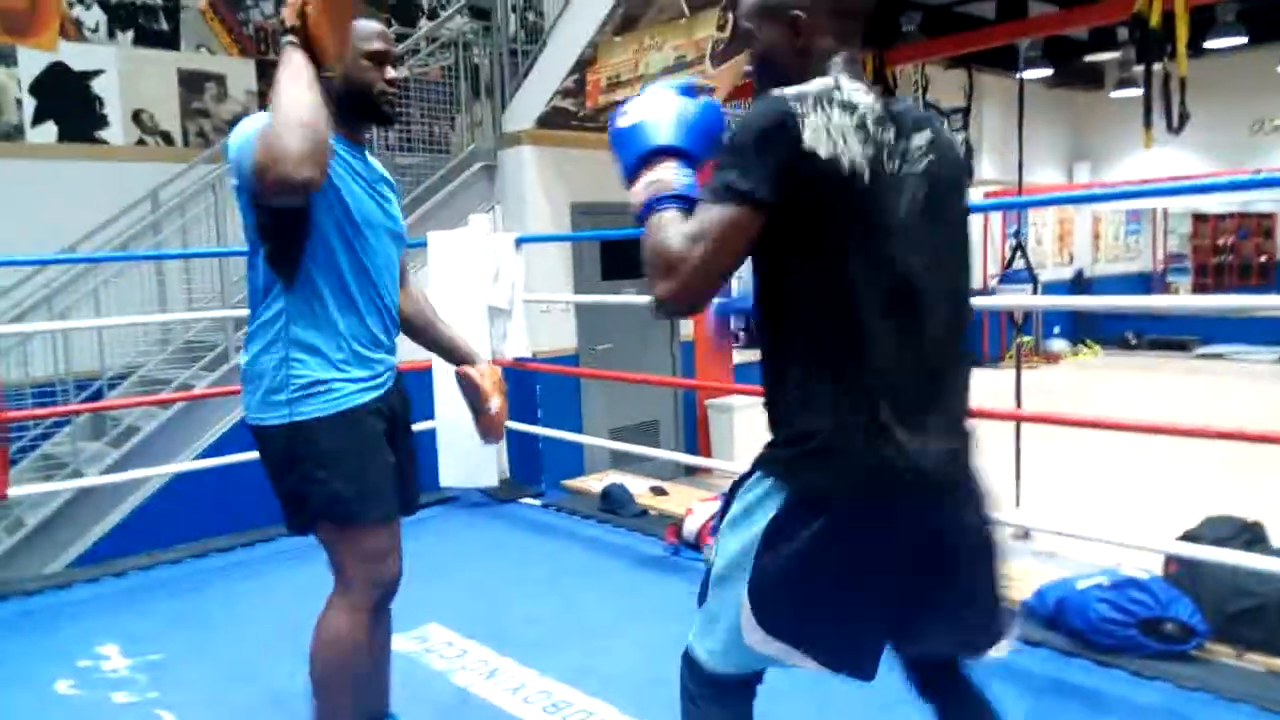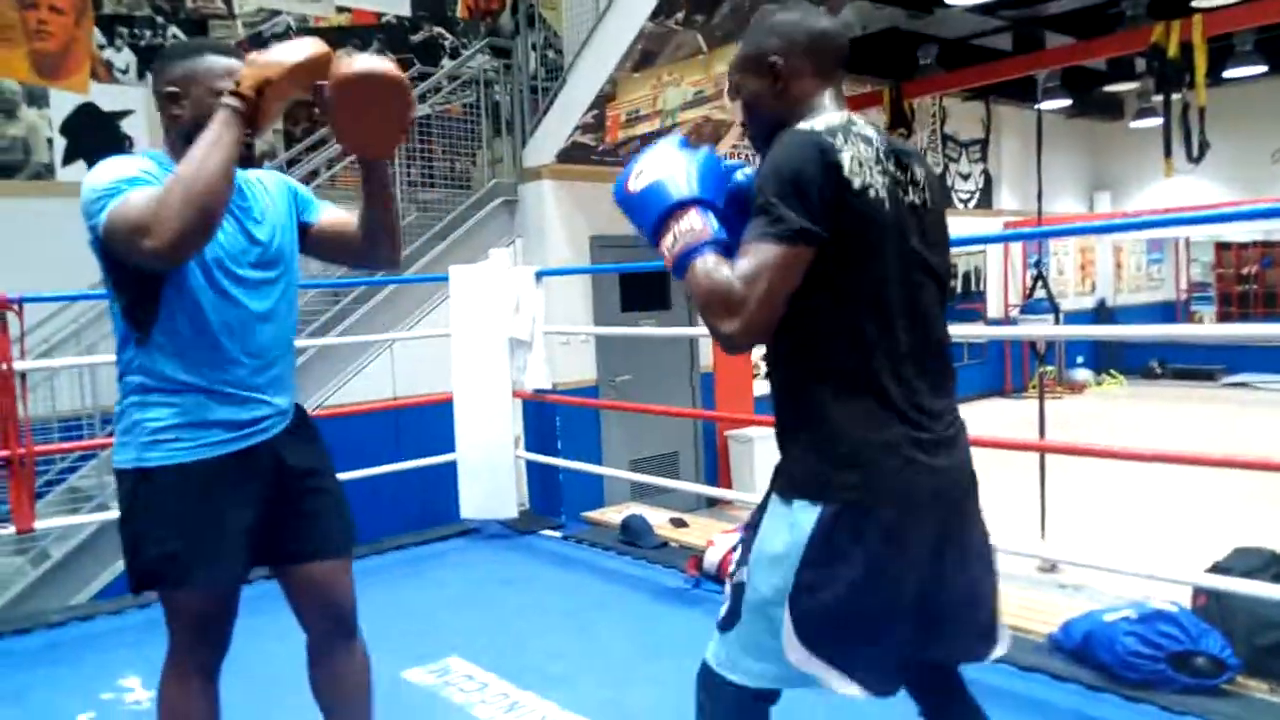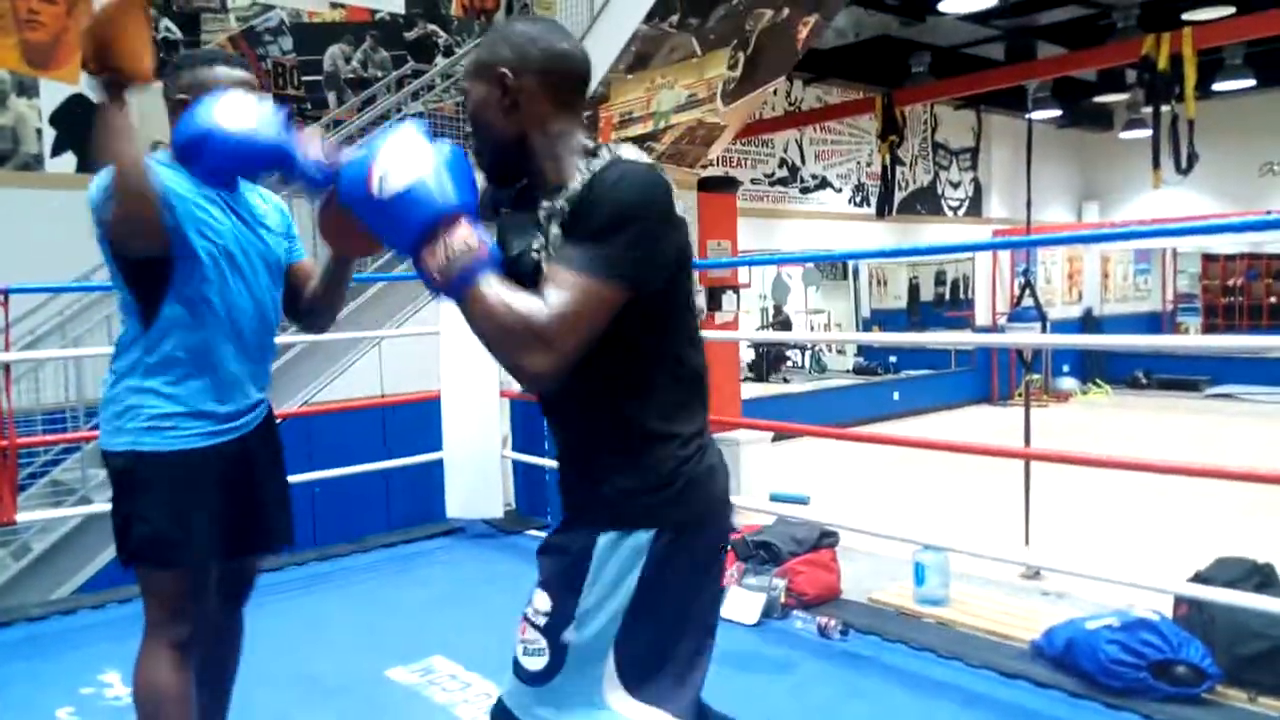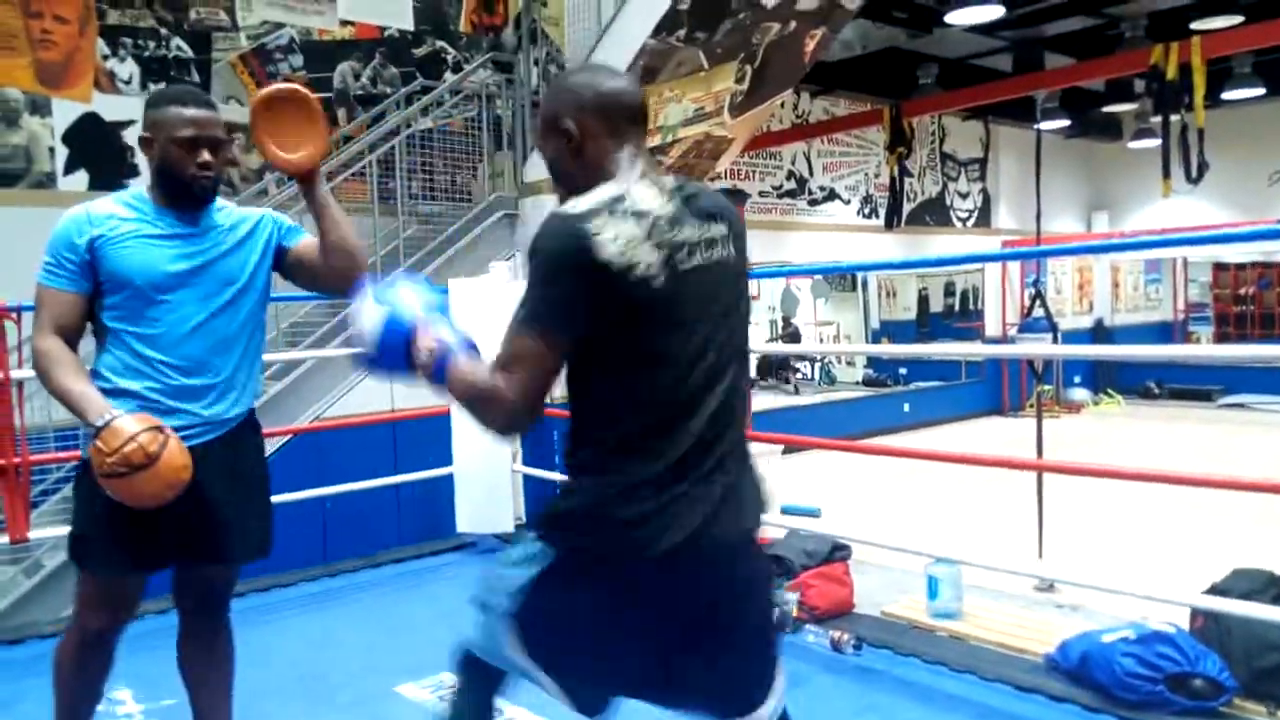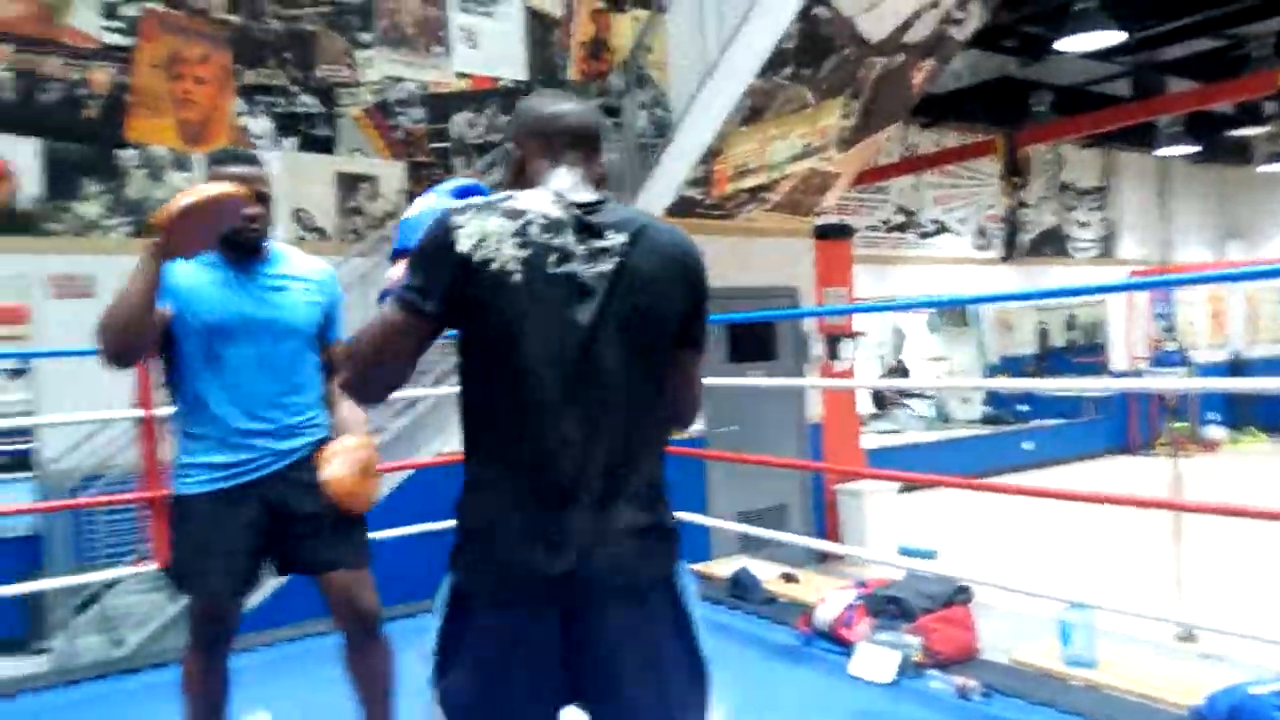
dt=0.7s
person 1, frame 1
left shoulder: (783, 122)
right shoulder: (932, 137)
left elbow: (677, 286)
left wrist: (659, 166)
left hip: (834, 472)
right hip: (931, 465)
person 1, frame 2
left shoulder: (804, 154)
right shoulder: (907, 164)
left elbow: (738, 319)
left wrist: (680, 218)
right wrist: (753, 224)
left hip: (846, 480)
right hip: (933, 469)
person 1, frame 3
left shoulder: (625, 187)
right shoulder: (557, 196)
left elbow: (540, 351)
left wrist: (451, 246)
left hip: (643, 510)
right hip: (643, 498)
person 1, frame 4
left shoulder: (577, 233)
right shoulder: (718, 215)
left elbow: (510, 406)
left wrist: (438, 354)
left hip: (611, 532)
right hip: (722, 525)
person 1, frame 5
left shoulder: (466, 232)
right shoulder: (672, 251)
left elbow: (365, 379)
left wrist: (413, 272)
left hip: (505, 568)
right hip: (635, 564)
person 2, frame 1
left shoulder: (370, 171)
right shoulder: (268, 133)
right elbow: (290, 172)
left wrist: (464, 358)
right wrist: (296, 49)
left hip: (372, 390)
right hip: (310, 398)
left knee: (375, 575)
right knee: (367, 579)
person 2, frame 2
left shoulder: (277, 192)
right shoulder: (120, 179)
left elbow: (379, 254)
right elbow: (167, 239)
left wrist: (372, 158)
right wrist: (235, 111)
left hip: (282, 435)
right hip: (181, 453)
left knee: (335, 614)
right knee: (198, 645)
person 2, frame 3
left shoulder: (271, 208)
right shoulder: (143, 182)
left elbow: (313, 315)
right elbow: (145, 235)
left wrist: (345, 248)
right wrist: (114, 98)
left hip: (248, 431)
right hip: (165, 437)
left knee: (227, 601)
right knee: (178, 624)
person 2, frame 4
left shoulder: (258, 229)
right shoulder: (89, 227)
left elbow: (347, 277)
right elbow: (50, 340)
left wrist: (310, 180)
right wrist: (104, 418)
left hip: (226, 446)
left knee: (208, 607)
right knee: (99, 620)
person 2, frame 5
left shoulder: (315, 275)
right shoulder: (177, 276)
left elbow: (339, 372)
right elbow: (118, 351)
left wrist: (351, 435)
right wrist: (155, 255)
left hip: (305, 465)
right hip: (213, 480)
left knee: (360, 606)
right knee: (211, 627)
